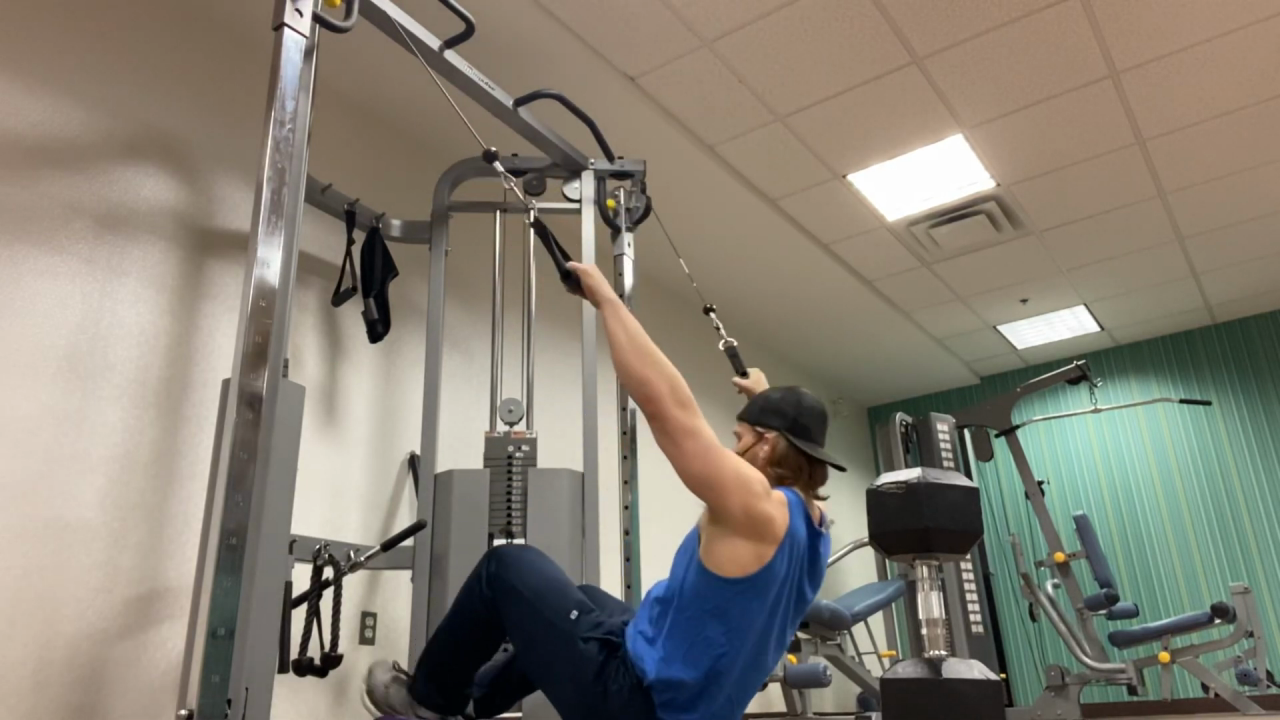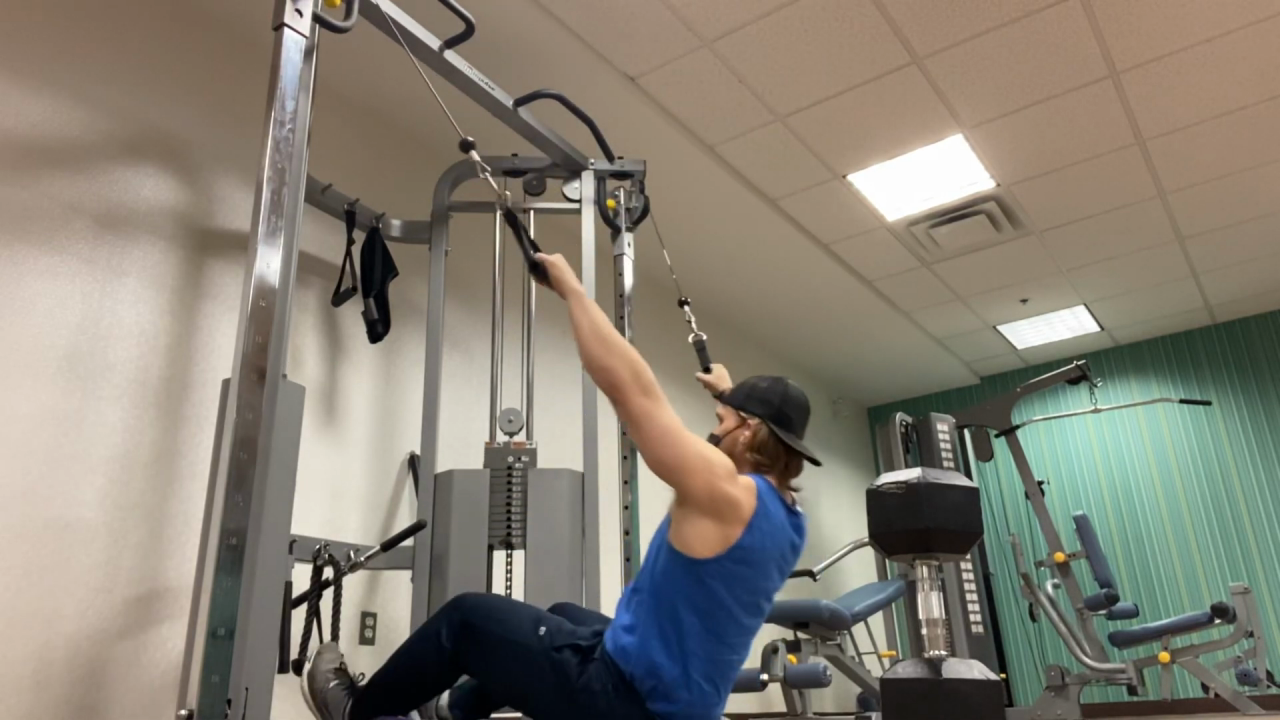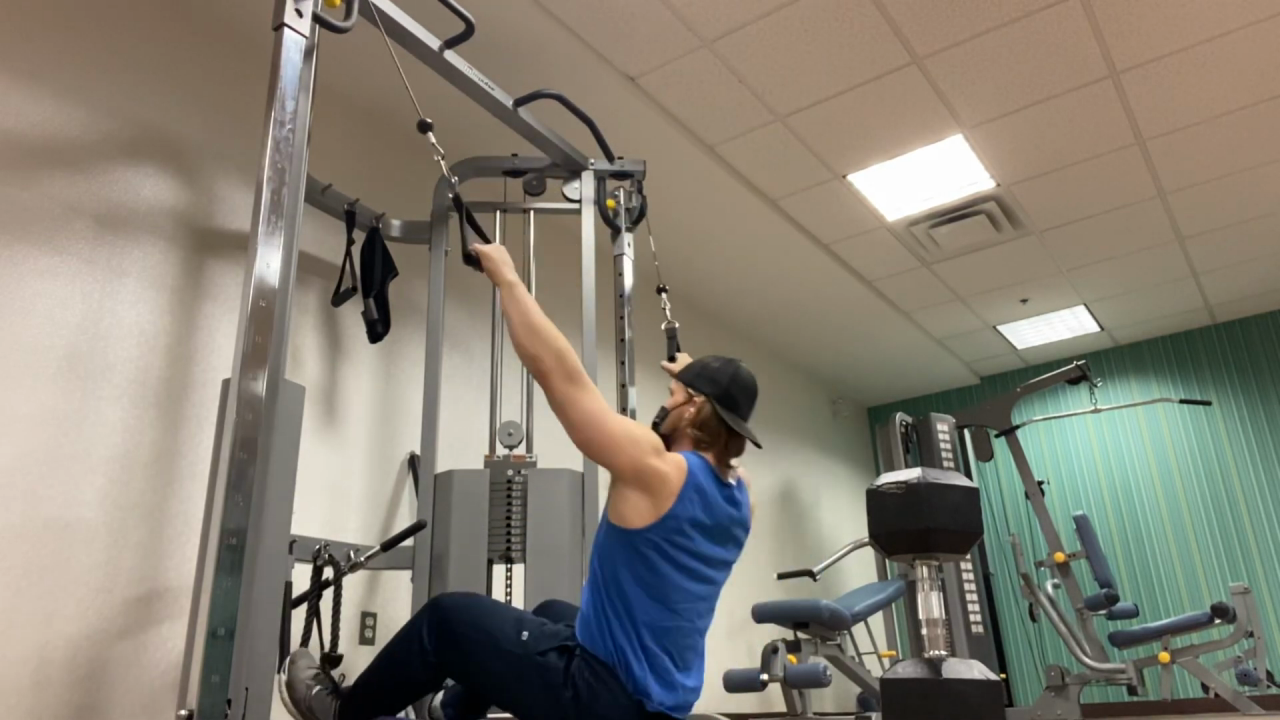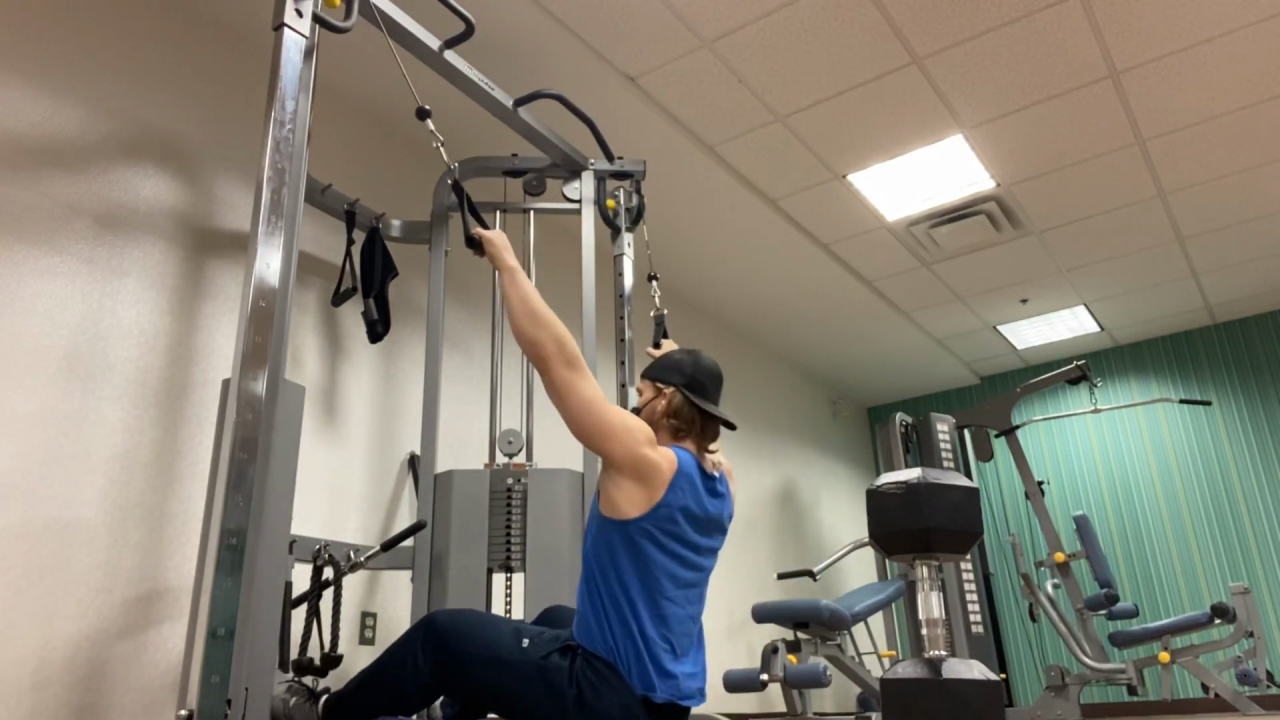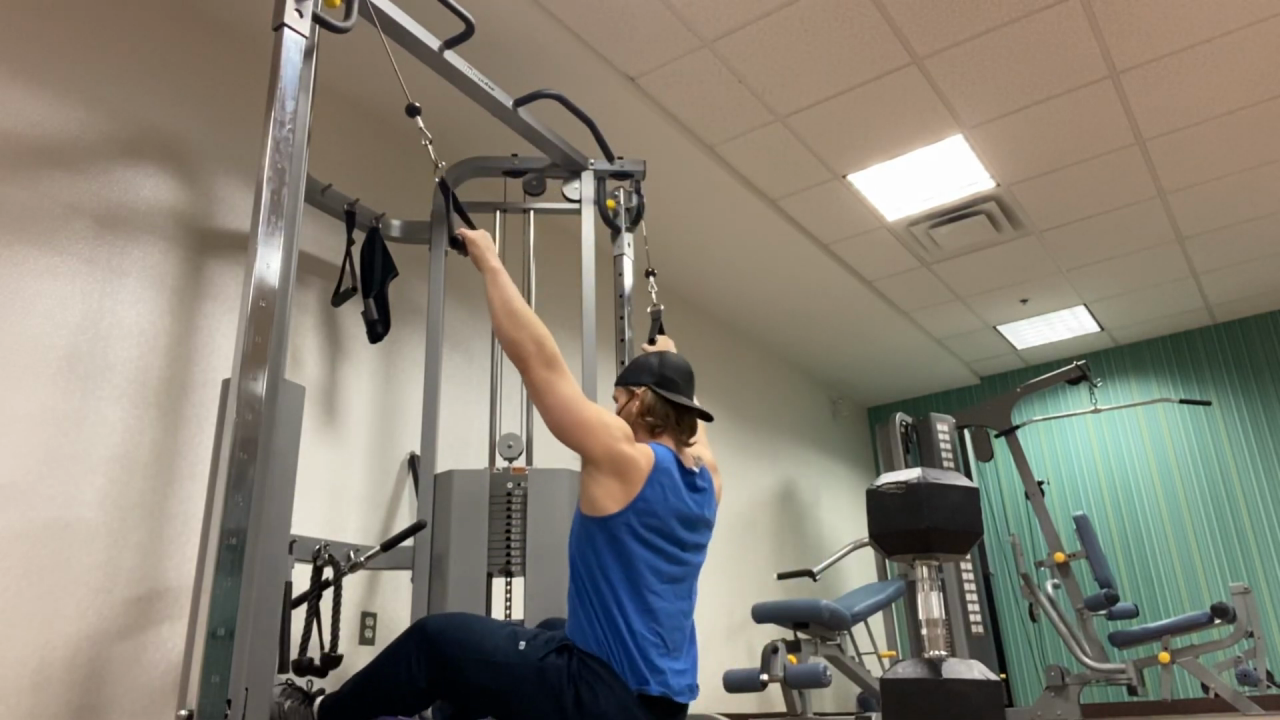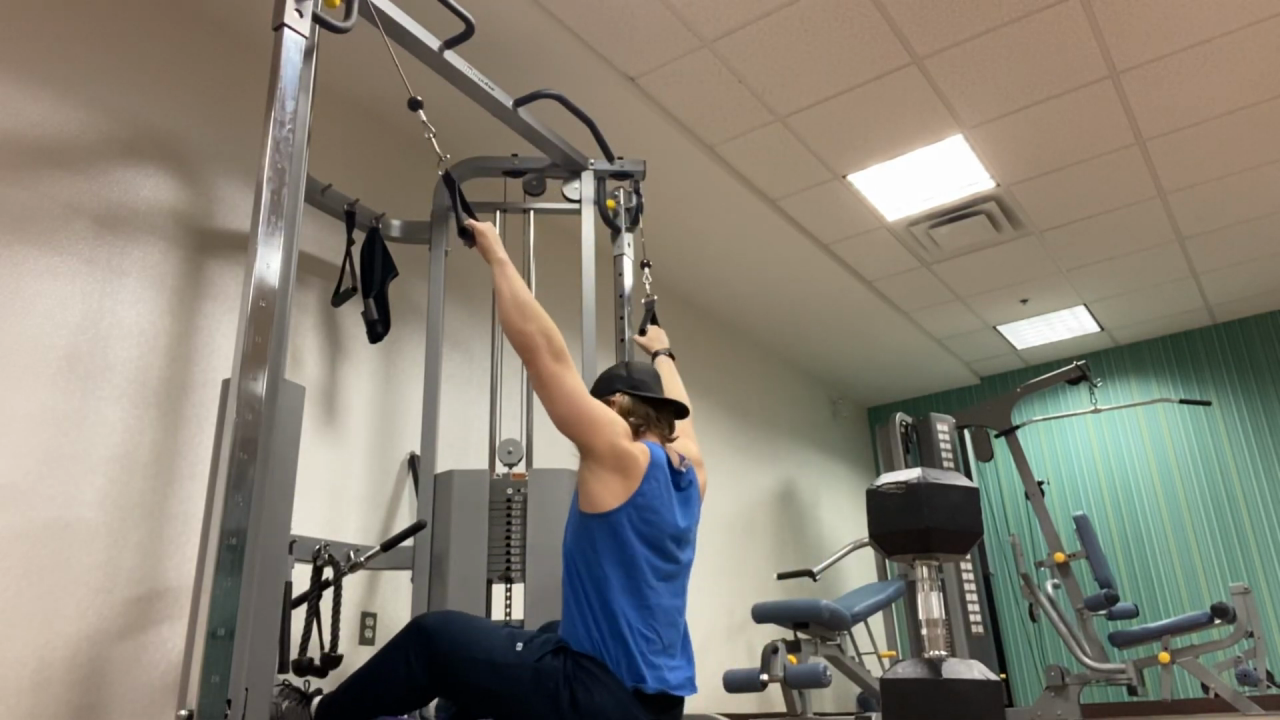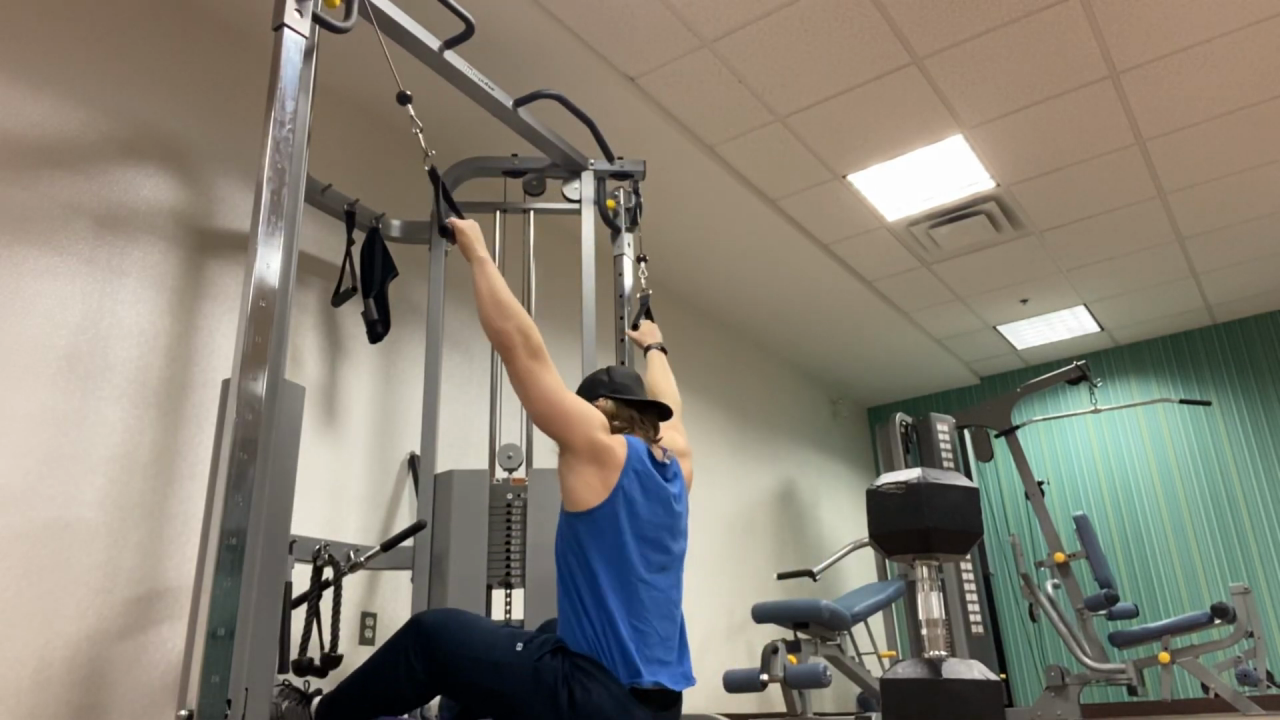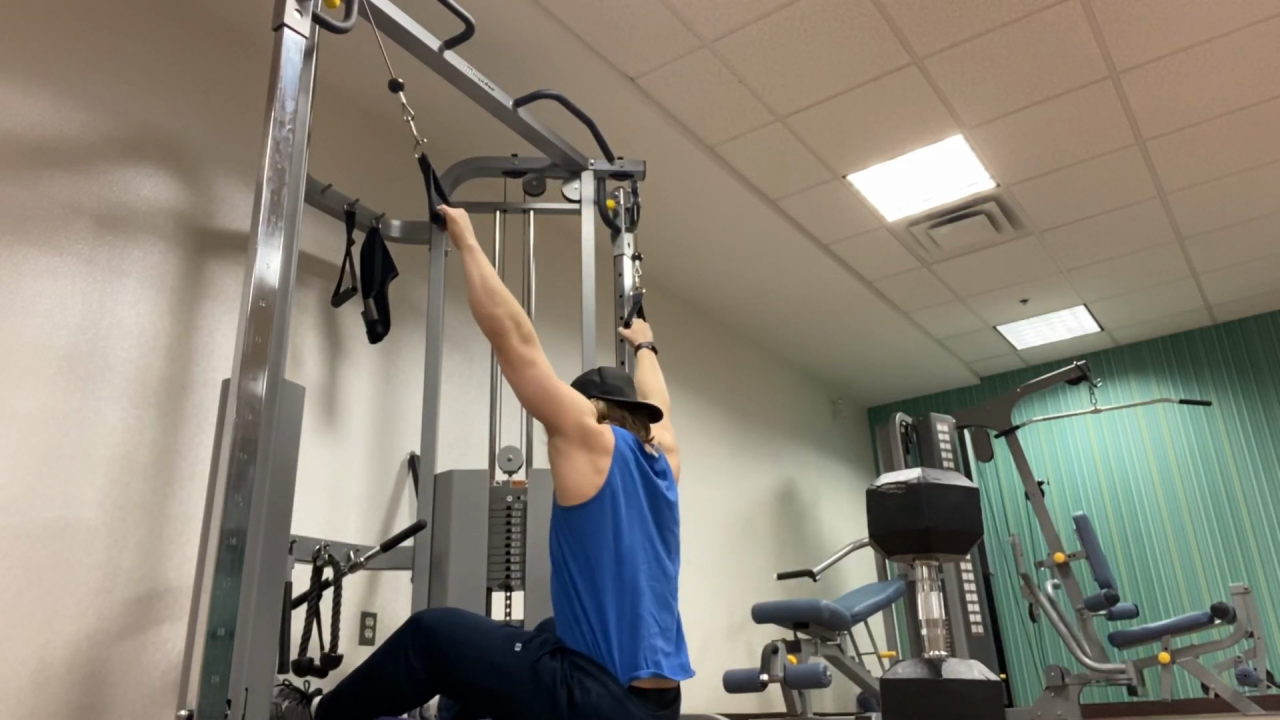
dt=0.3s
person 1, frame 1
left shoulder: (756, 508)
right shoulder: (810, 522)
left elbow: (663, 401)
right elbow: (789, 445)
left wrist: (605, 296)
right wrist: (762, 395)
left knee: (507, 568)
right knee: (584, 602)
person 1, frame 2
left shoulder: (725, 493)
right shoulder: (785, 515)
left elbow: (628, 387)
right elbow: (755, 435)
left wrist: (572, 288)
right wrist: (726, 389)
left knee: (470, 617)
right knee: (567, 617)
person 1, frame 3
left shoulder: (655, 469)
right shoulder: (735, 493)
left elbow: (557, 372)
right elbow: (715, 415)
left wrist: (506, 277)
right wrist: (690, 373)
left knee: (449, 617)
right knee: (554, 615)
person 1, frame 4
left shoulder: (644, 460)
right shoulder: (718, 480)
left elbow: (556, 358)
right elbow: (695, 412)
left wrist: (506, 262)
right wrist: (673, 361)
left knee: (444, 635)
right knee: (556, 623)
person 1, frame 5
left shoulder: (624, 457)
right shoulder: (704, 474)
left elbow: (536, 356)
right elbow: (685, 414)
left wrist: (489, 262)
right wrist: (670, 360)
left knee: (439, 638)
right knee: (552, 637)
person 1, frame 6
left shoulder: (619, 454)
right shoulder: (688, 468)
left elbow: (543, 351)
right elbow: (676, 410)
left wrist: (497, 255)
right wrist: (661, 353)
left knee: (435, 636)
right knee: (548, 641)
person 1, frame 7
left shoulder: (602, 451)
right shoulder: (673, 462)
left elbow: (521, 348)
right elbow: (666, 407)
left wrist: (477, 253)
right wrist: (653, 348)
left knee: (434, 635)
right knee: (551, 636)
person 1, frame 8
left shoulder: (593, 443)
right shoulder: (660, 455)
left elbow: (514, 337)
right elbow: (655, 404)
left wrist: (466, 241)
right wrist: (644, 345)
left knee: (432, 634)
right knee: (549, 636)
